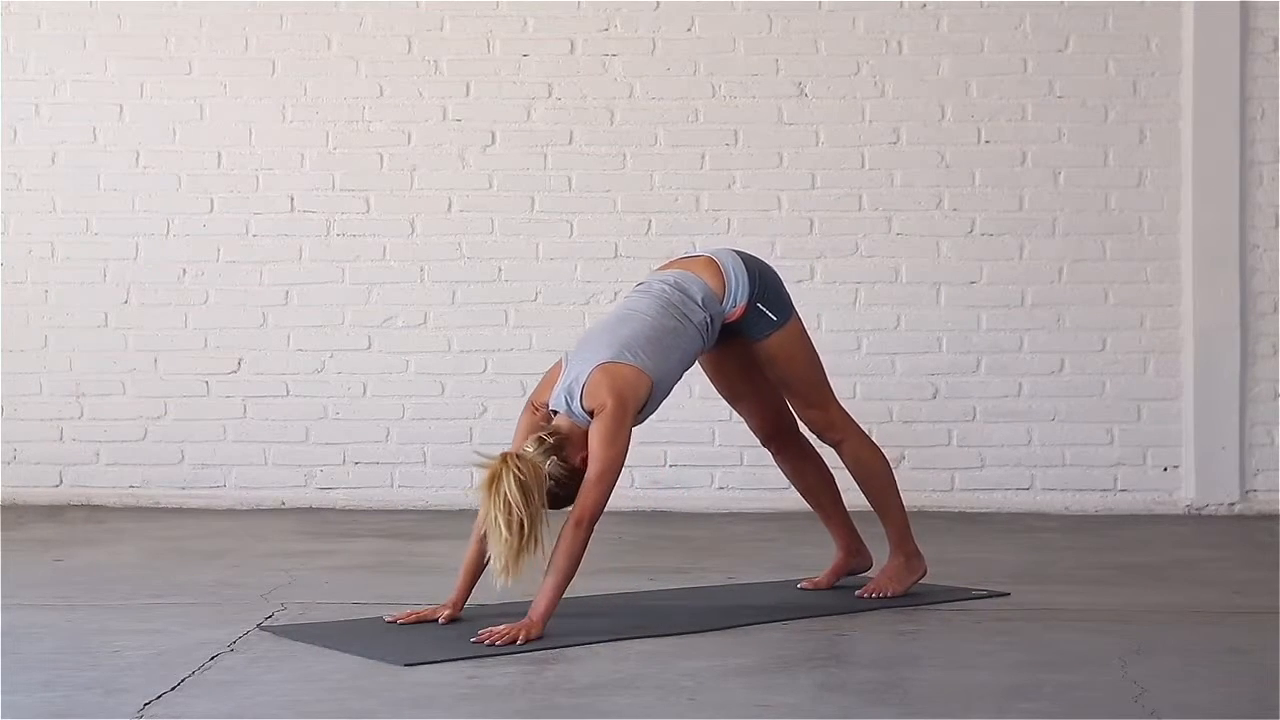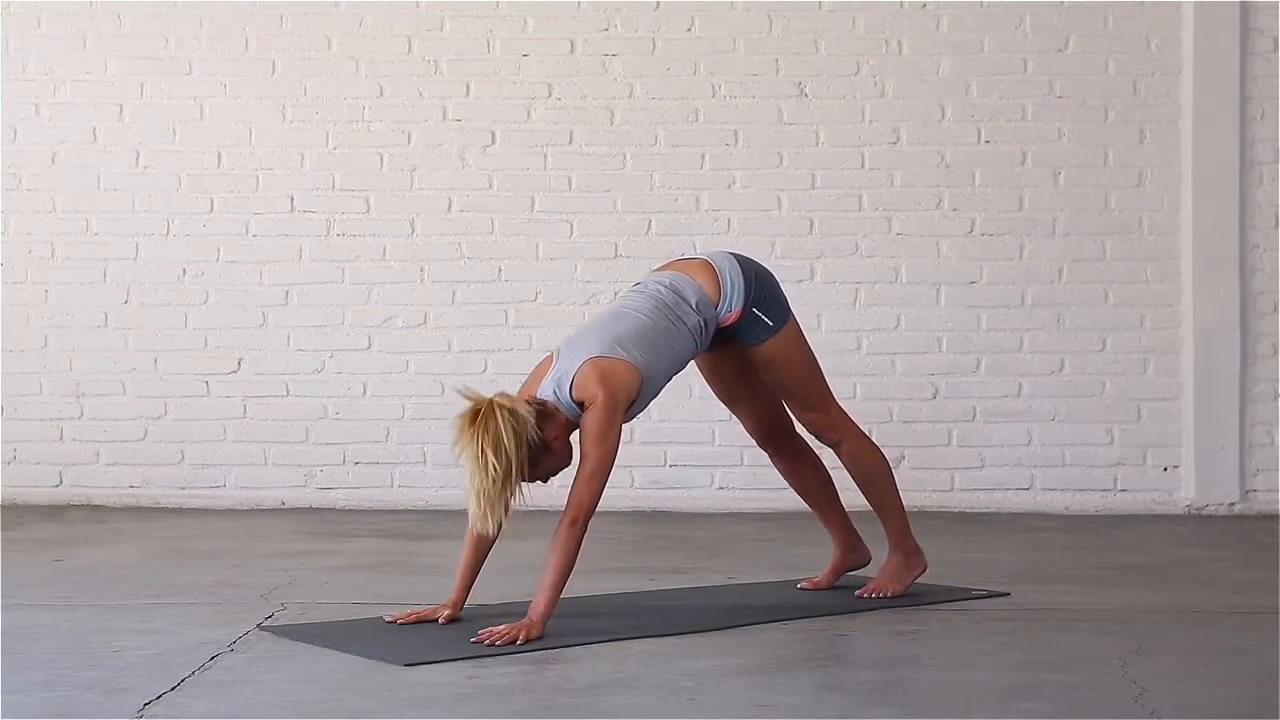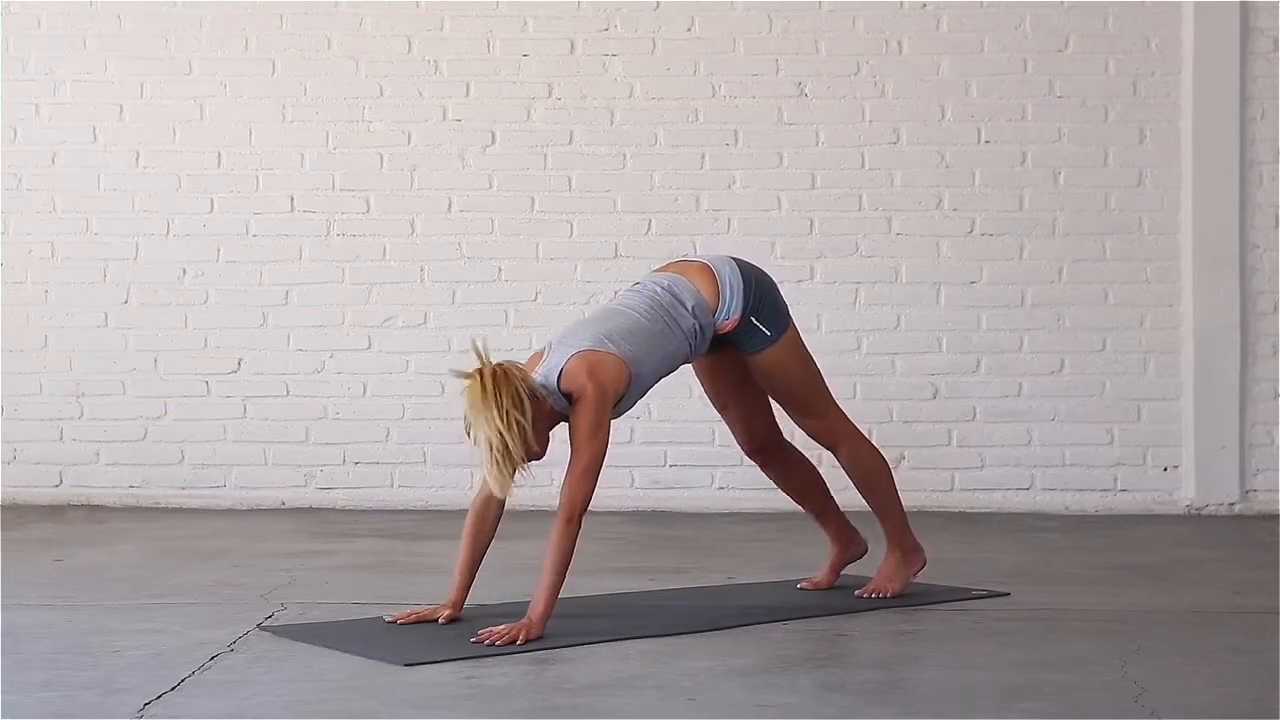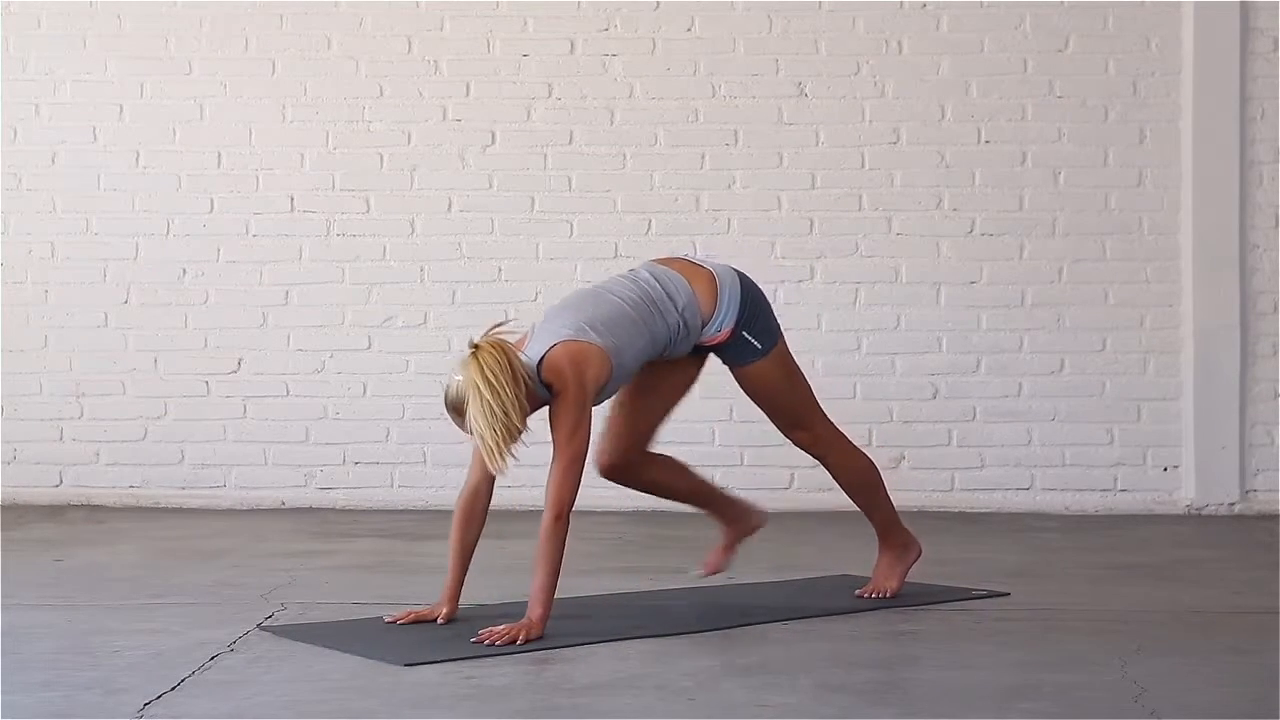
dt=0.4s
person 1, frame 1
left shoulder: (609, 396)
right shoulder: (547, 399)
left elbow: (584, 520)
right elbow: (496, 503)
left wrist: (535, 620)
right wrist: (454, 602)
left hip: (738, 288)
right hip: (699, 296)
left knee: (826, 422)
right knee: (776, 433)
left ankle: (905, 554)
right ankle: (851, 550)
person 1, frame 2
left shoulder: (598, 390)
right shoulder: (534, 393)
left elbow: (577, 514)
right elbow: (490, 497)
left wrist: (536, 619)
right wrist: (454, 600)
left hip: (736, 292)
right hip: (696, 298)
left knee: (826, 423)
right knee: (773, 435)
left ankle: (905, 550)
right ankle: (848, 547)
person 1, frame 3
left shoulder: (586, 384)
right shoulder: (522, 385)
left elbow: (571, 512)
right elbow: (488, 499)
left wrist: (536, 619)
right wrist: (453, 601)
left hip: (734, 298)
right hip: (694, 304)
left knee: (826, 428)
right knee: (760, 443)
left ankle: (904, 548)
right ankle: (844, 541)
person 1, frame 4
left shoulder: (567, 374)
right shoulder: (505, 367)
left elbow: (557, 508)
right elbow: (476, 488)
left wrist: (536, 617)
right wrist: (448, 598)
left hip: (723, 308)
right hip: (679, 306)
left knee: (811, 435)
right knee: (617, 461)
left ankle: (897, 542)
right ankle: (736, 518)
